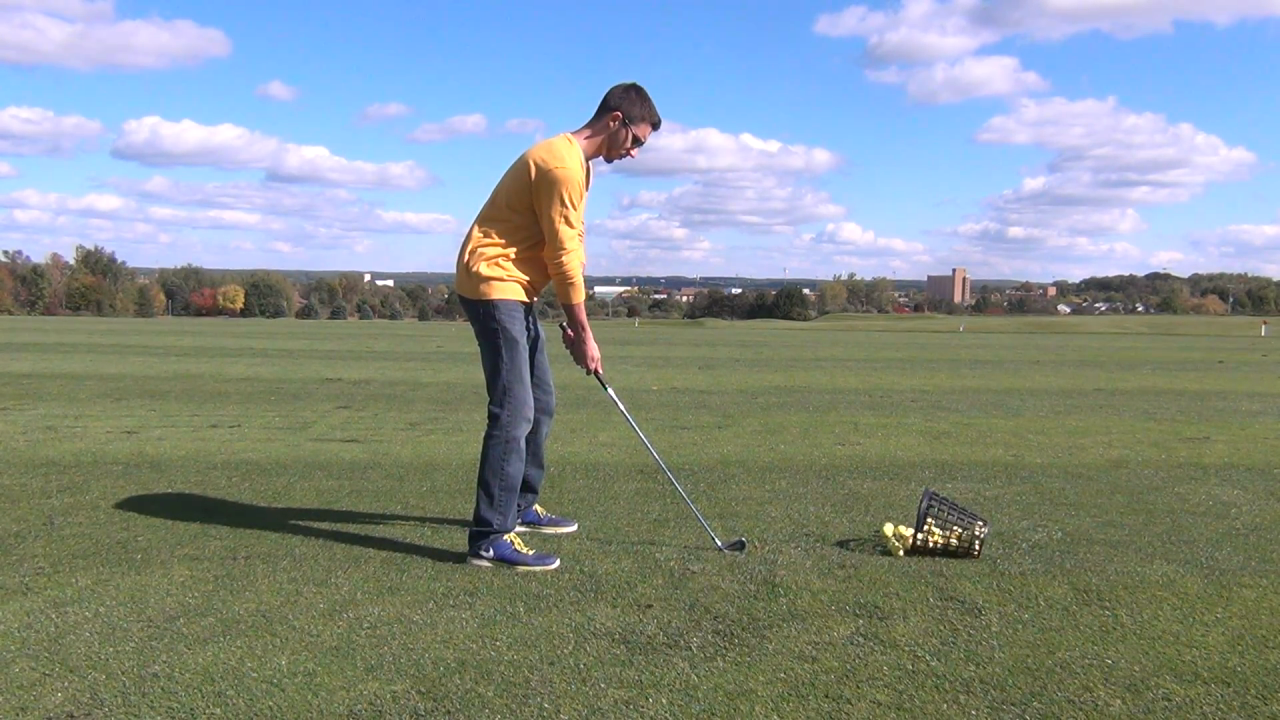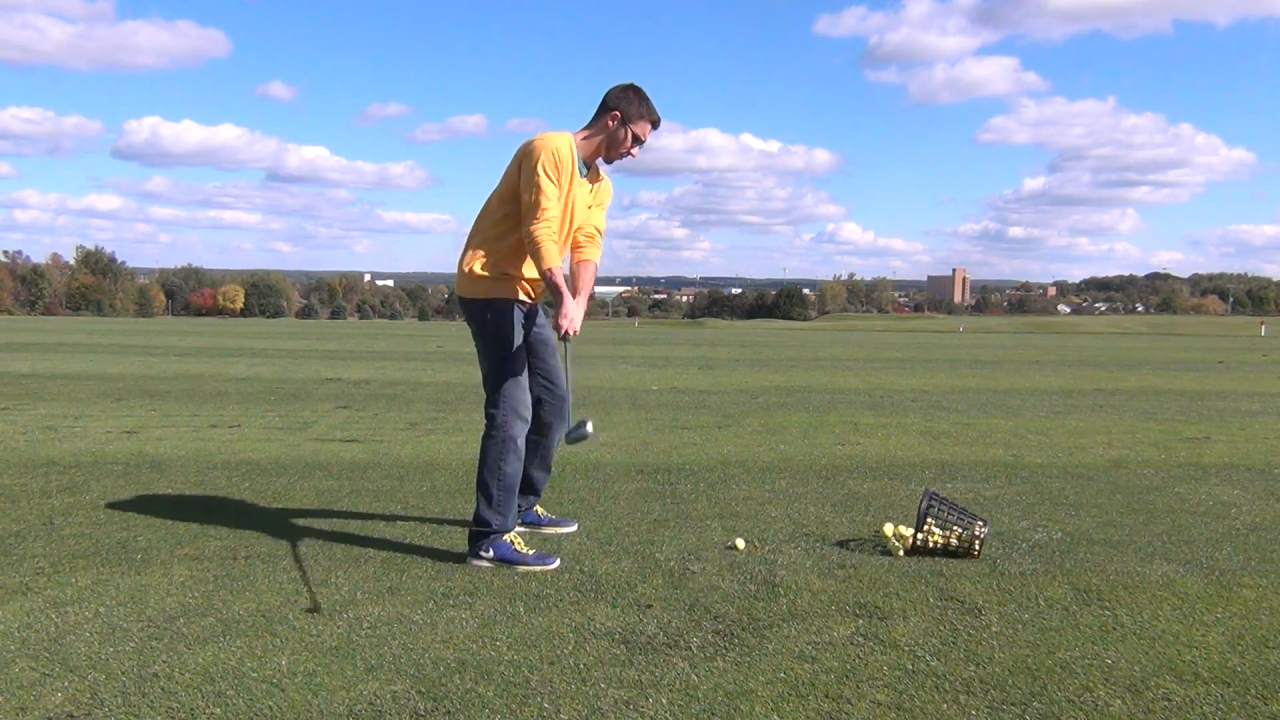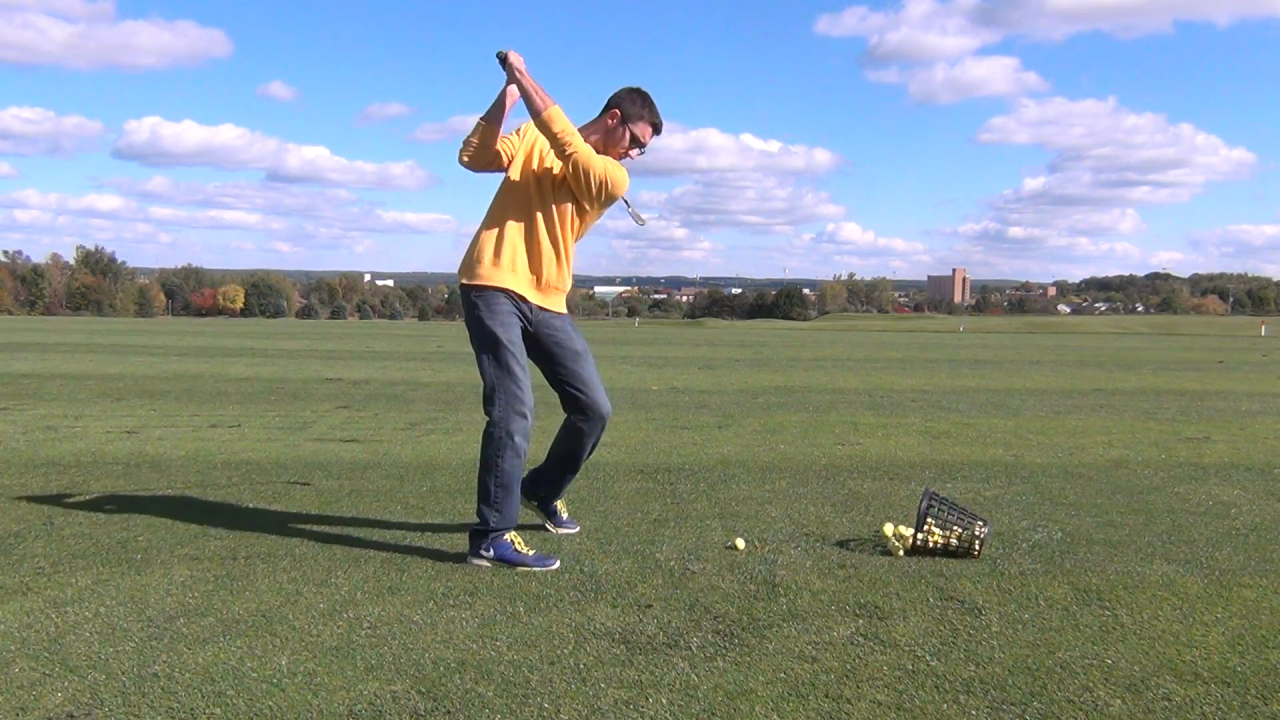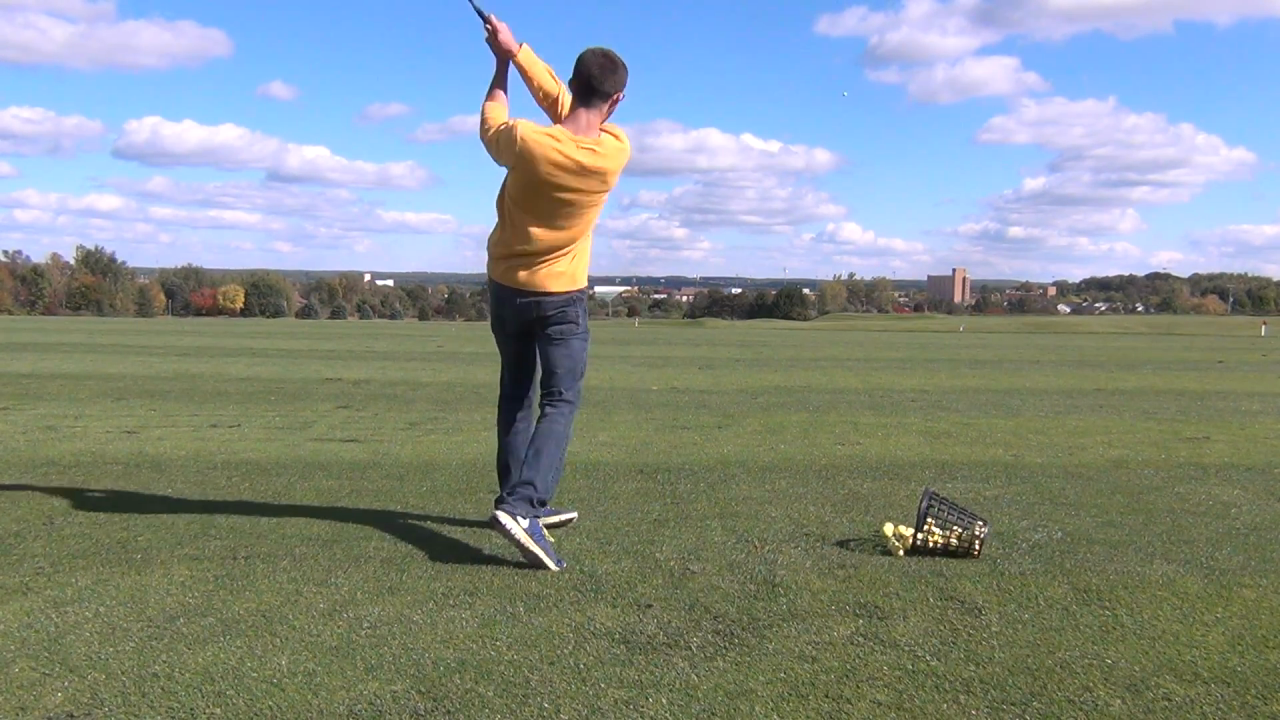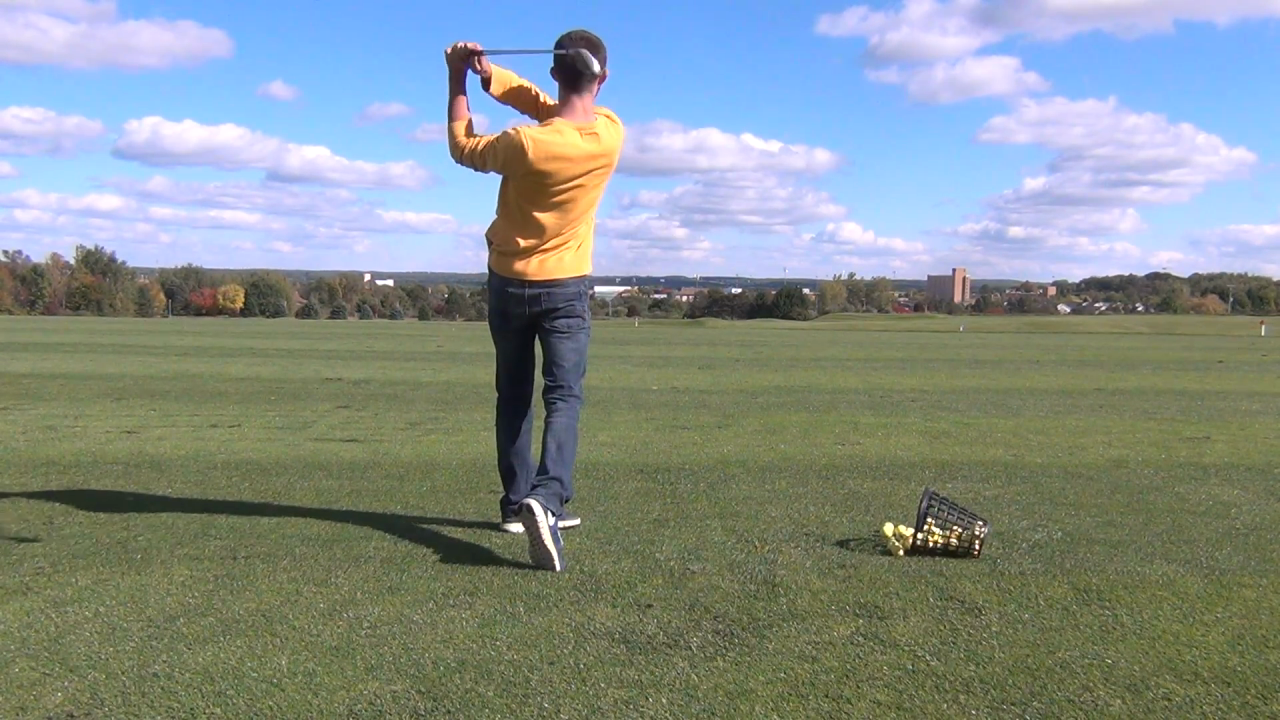
dt=0.5s
person 1, frame 1
left shoulder: (577, 163)
right shoulder: (561, 165)
left elbow: (571, 248)
right elbow: (562, 257)
left wrist: (576, 324)
right wrist: (583, 333)
left hip: (515, 289)
right hip: (494, 284)
left knee: (540, 403)
right knee: (514, 411)
left ankle: (521, 505)
right ankle: (490, 537)
person 1, frame 2
left shoulder: (600, 188)
right shoulder: (549, 147)
left elbow: (587, 249)
right elbow: (540, 228)
left wrist: (579, 305)
right wrist: (562, 297)
left hip: (527, 296)
right hip: (490, 286)
left knee: (553, 401)
right knee: (511, 410)
left ankle: (522, 503)
right ankle: (490, 536)
person 1, frame 3
left shoulder: (613, 179)
right shoulder: (532, 135)
left elbow: (564, 140)
right elbow: (474, 157)
left wrist: (522, 77)
right wrist: (505, 96)
left hip: (547, 303)
right hip: (491, 287)
left knee: (593, 409)
right knee: (513, 411)
left ankle: (541, 490)
right ankle: (492, 536)
person 1, frame 4
left shoulder: (523, 141)
right shoulder: (616, 152)
left elbow: (492, 114)
right elbow: (566, 109)
left wrist: (504, 56)
right wrist: (518, 52)
left hip: (505, 284)
right hip: (562, 294)
left knee: (515, 392)
right knee: (561, 400)
left ankle: (517, 496)
right ankle: (524, 504)
person 1, frame 5
left shoulder: (525, 145)
right shoulder: (611, 132)
left elbow: (463, 149)
right elbow: (551, 107)
left wrist: (459, 74)
right wrist: (486, 71)
left hip: (508, 280)
right hip: (565, 285)
left knee: (514, 396)
right knee: (564, 397)
left ankle: (518, 501)
right ankle: (545, 498)
